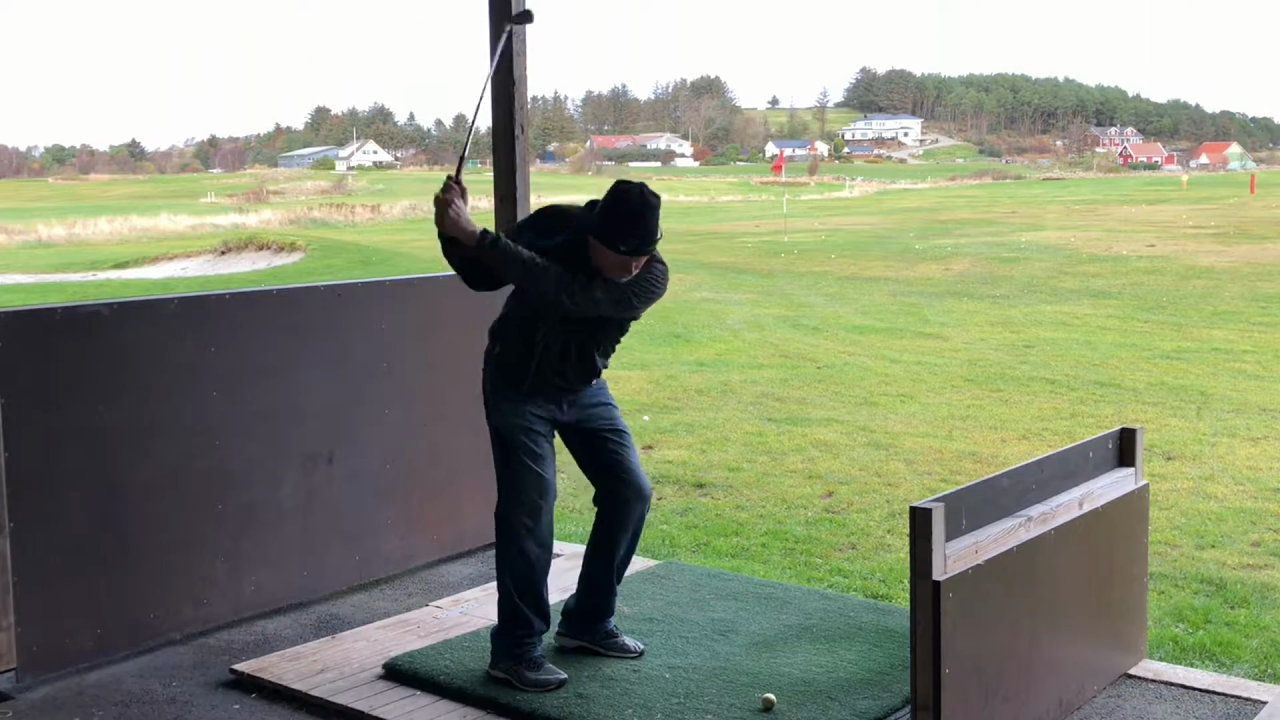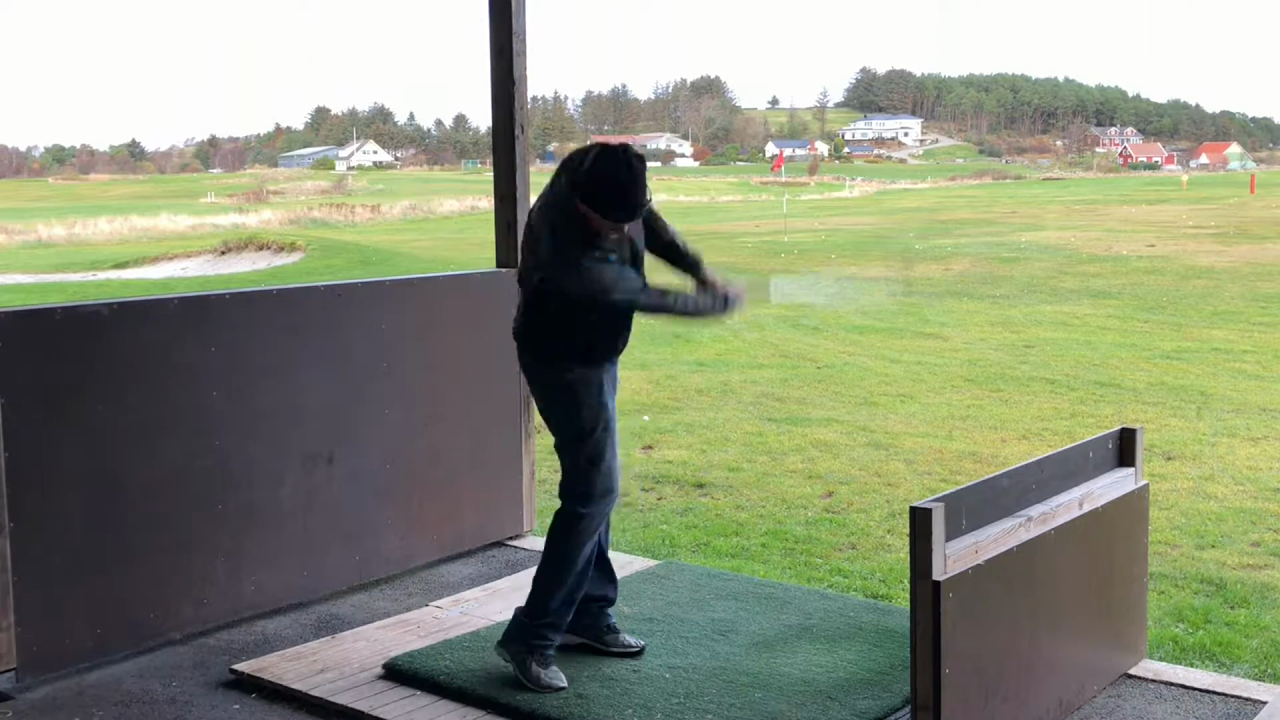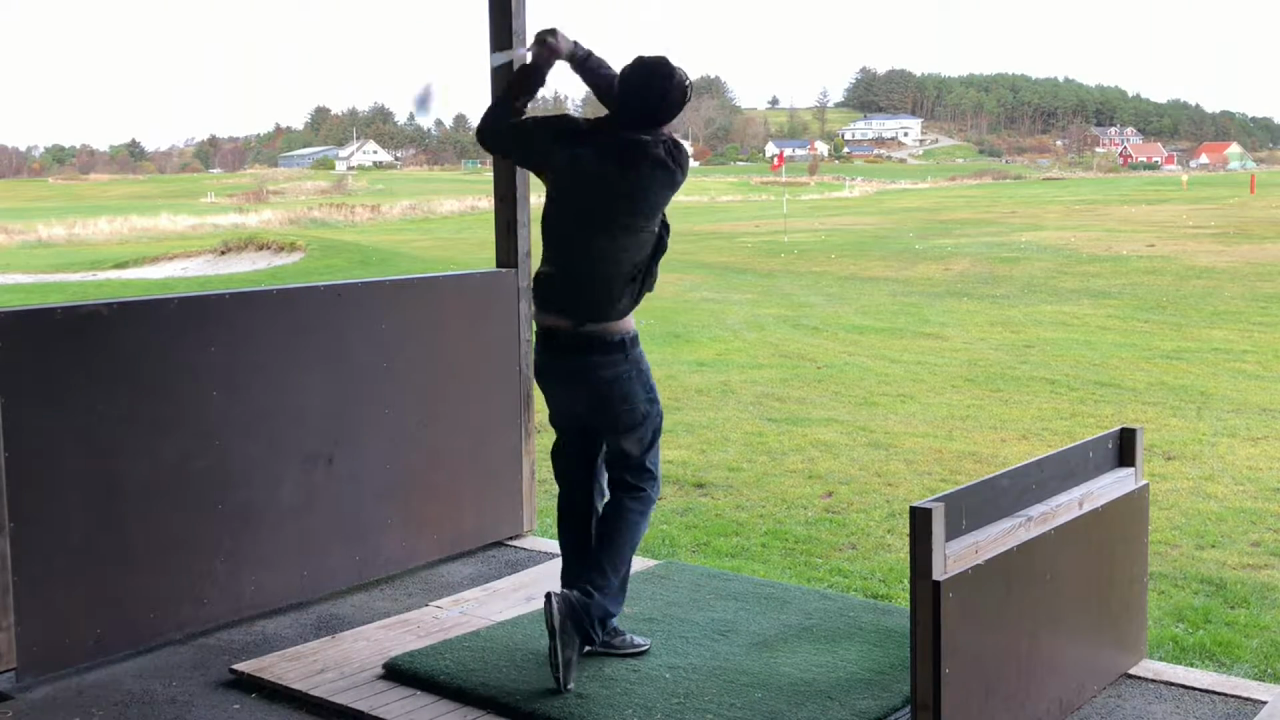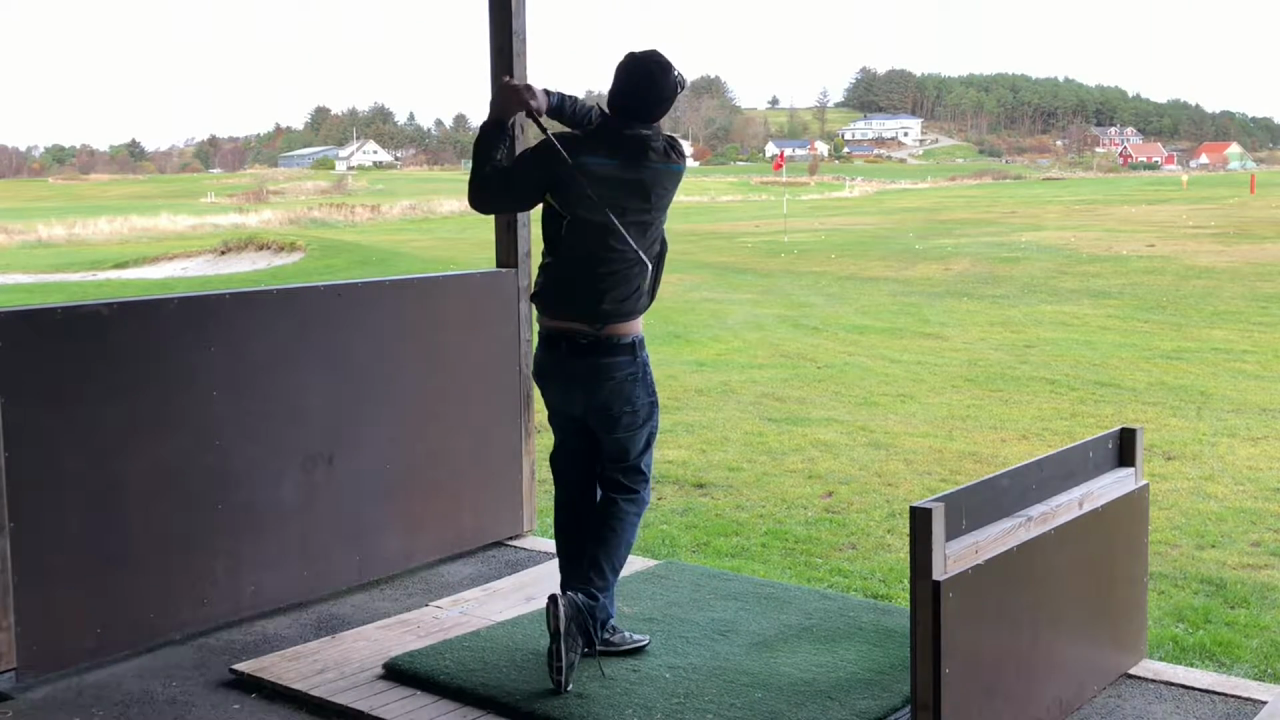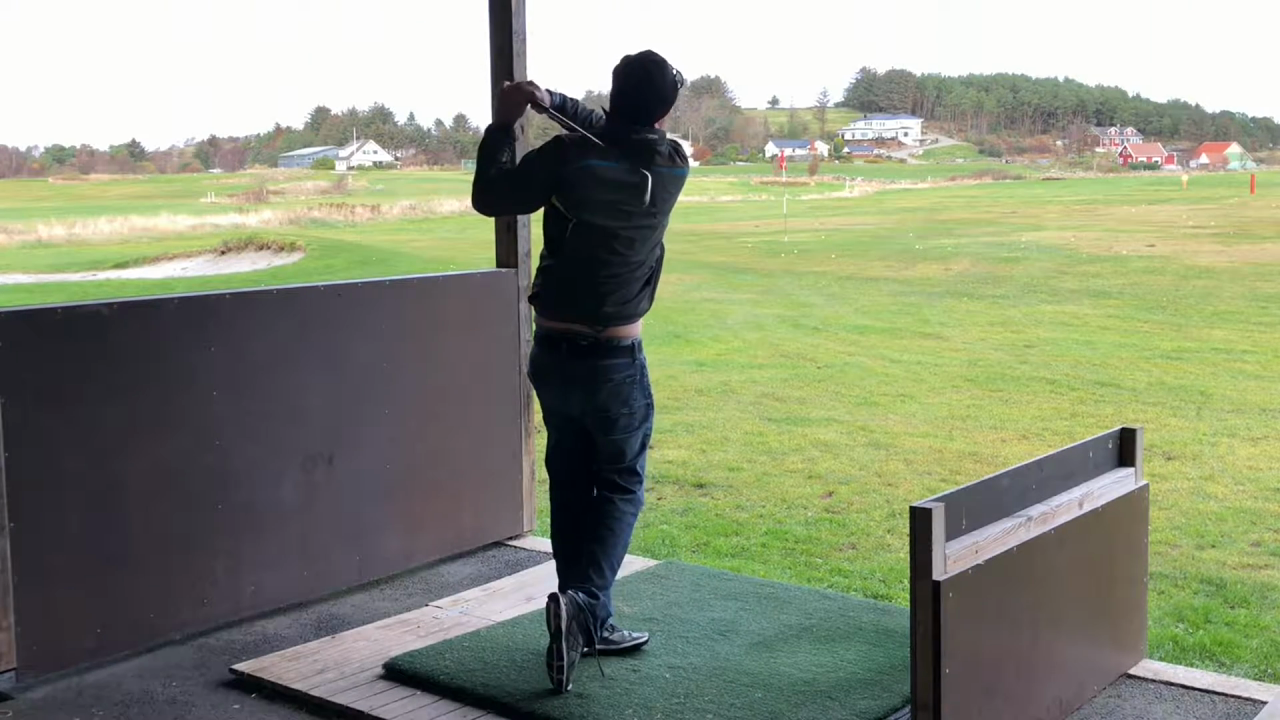
dt=0.3s
person 1, frame 1
left shoulder: (651, 279)
right shoulder: (553, 226)
left elbow: (556, 289)
right elbow: (483, 275)
left wrist: (474, 237)
right wrist: (459, 234)
left hip: (585, 389)
right hip: (516, 384)
left knee: (630, 493)
right knee: (530, 503)
left ankle: (587, 621)
right ankle: (516, 647)
person 1, frame 2
left shoulder: (583, 167)
right shoulder: (568, 253)
left elbow: (650, 224)
right elbow: (640, 298)
left wrist: (701, 273)
right wrist: (707, 304)
left hip: (585, 354)
right hip: (565, 363)
left knee: (599, 484)
right knee: (593, 489)
left ankle: (592, 614)
right ankle: (530, 635)
person 1, frame 3
left shoulder: (565, 140)
right shoulder: (669, 163)
left elbow: (491, 134)
right elbow: (639, 113)
left wrist: (540, 68)
right wrist: (577, 55)
left hip: (552, 347)
right hip: (607, 354)
left knee: (581, 482)
right knee: (634, 485)
left ankle: (589, 620)
right ankle: (586, 606)
person 1, frame 4
left shoulder: (561, 155)
right shoulder: (669, 161)
left elbow: (484, 195)
right elbow: (610, 132)
left wrist: (498, 118)
right wrist: (548, 100)
left hip: (556, 352)
right hip: (616, 358)
left knee: (576, 485)
right knee: (626, 487)
left ankle: (589, 620)
right ankle: (584, 608)
person 1, frame 5
left shoulder: (566, 157)
right shoulder: (672, 166)
left elbow: (489, 198)
right elbow: (615, 136)
left wrist: (503, 123)
right wrist: (552, 101)
left hip: (552, 352)
right hip: (613, 359)
left knee: (571, 485)
right knee: (621, 486)
left ankle: (587, 621)
right ankle: (584, 605)
